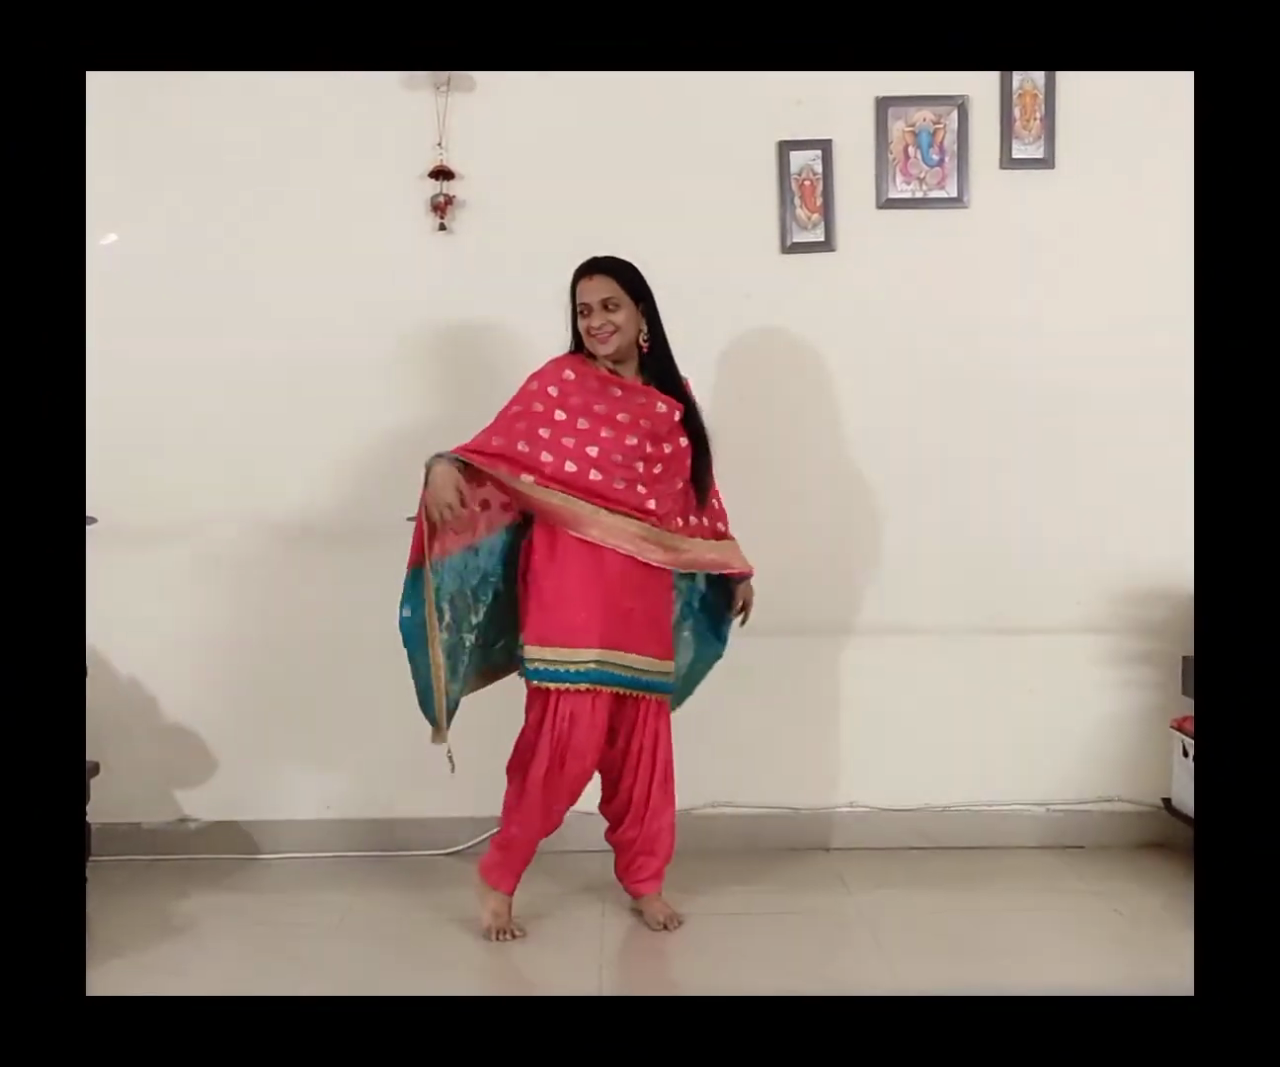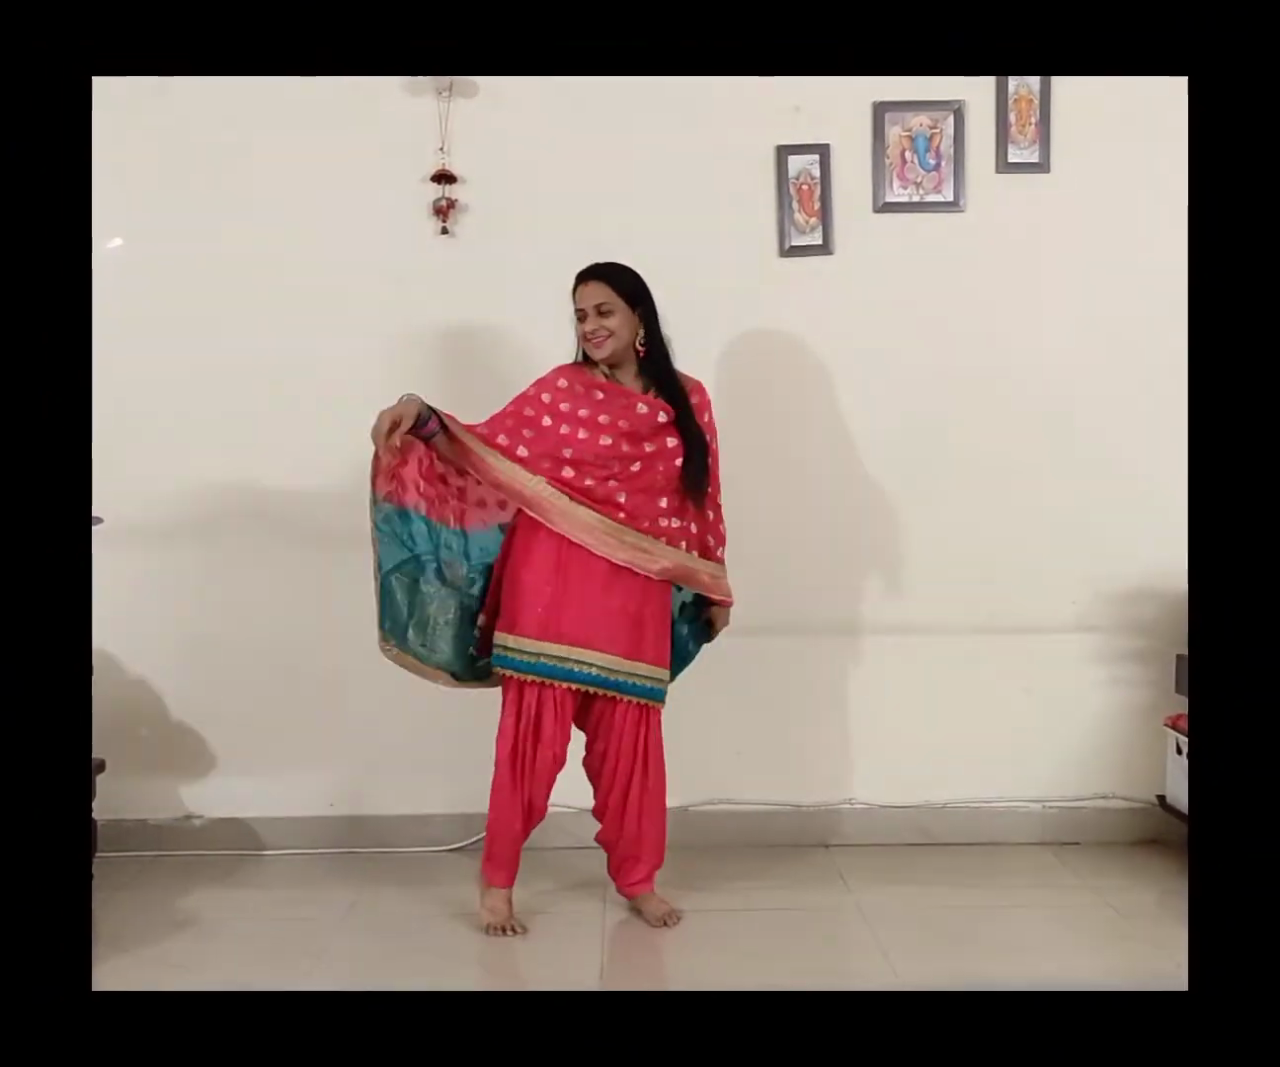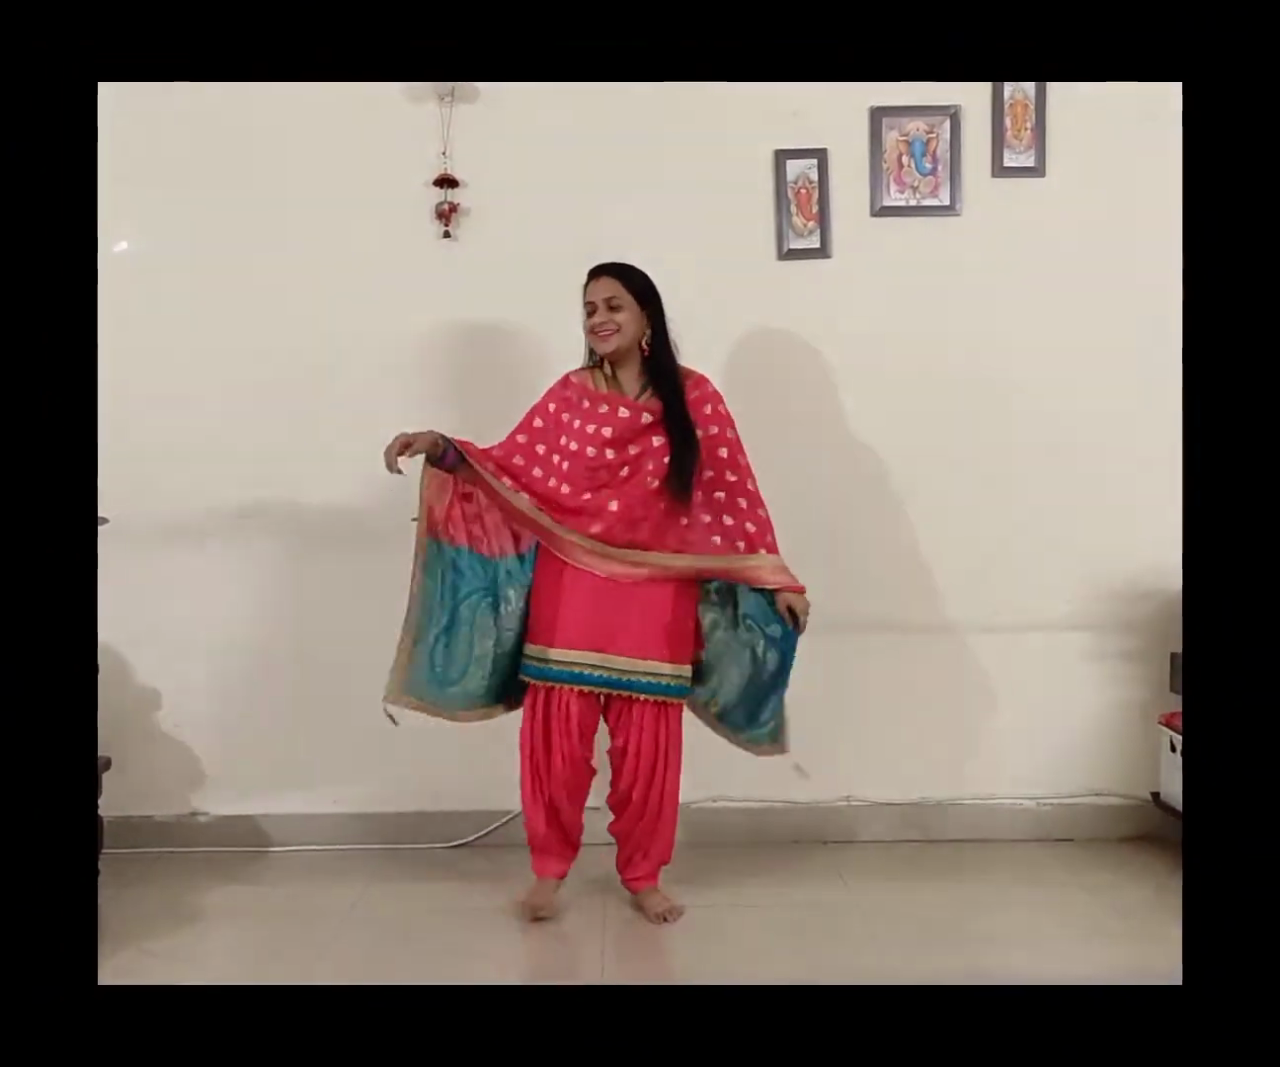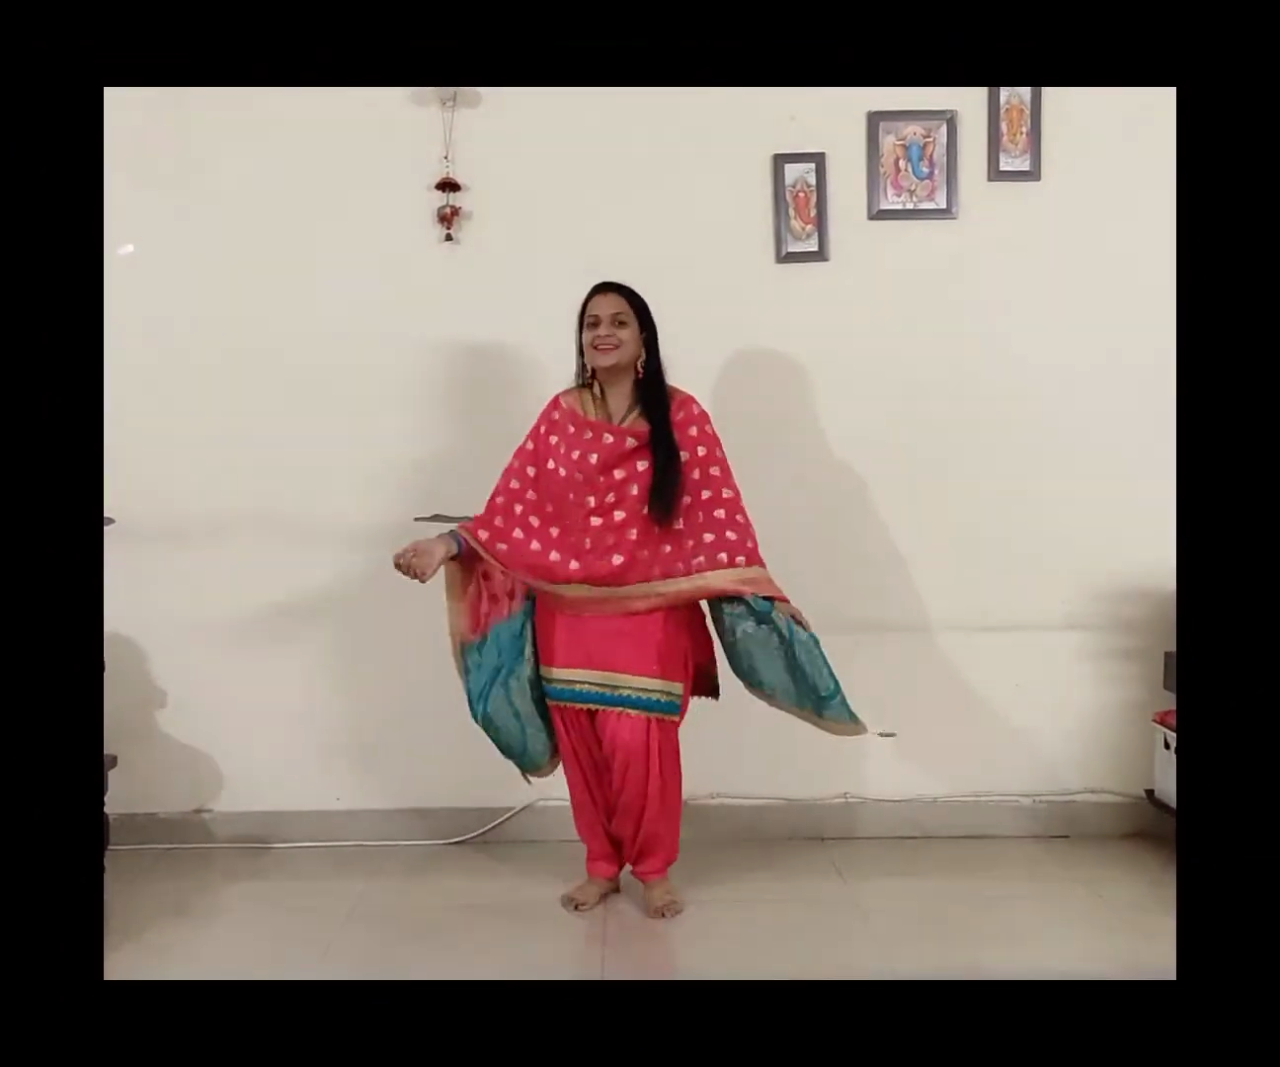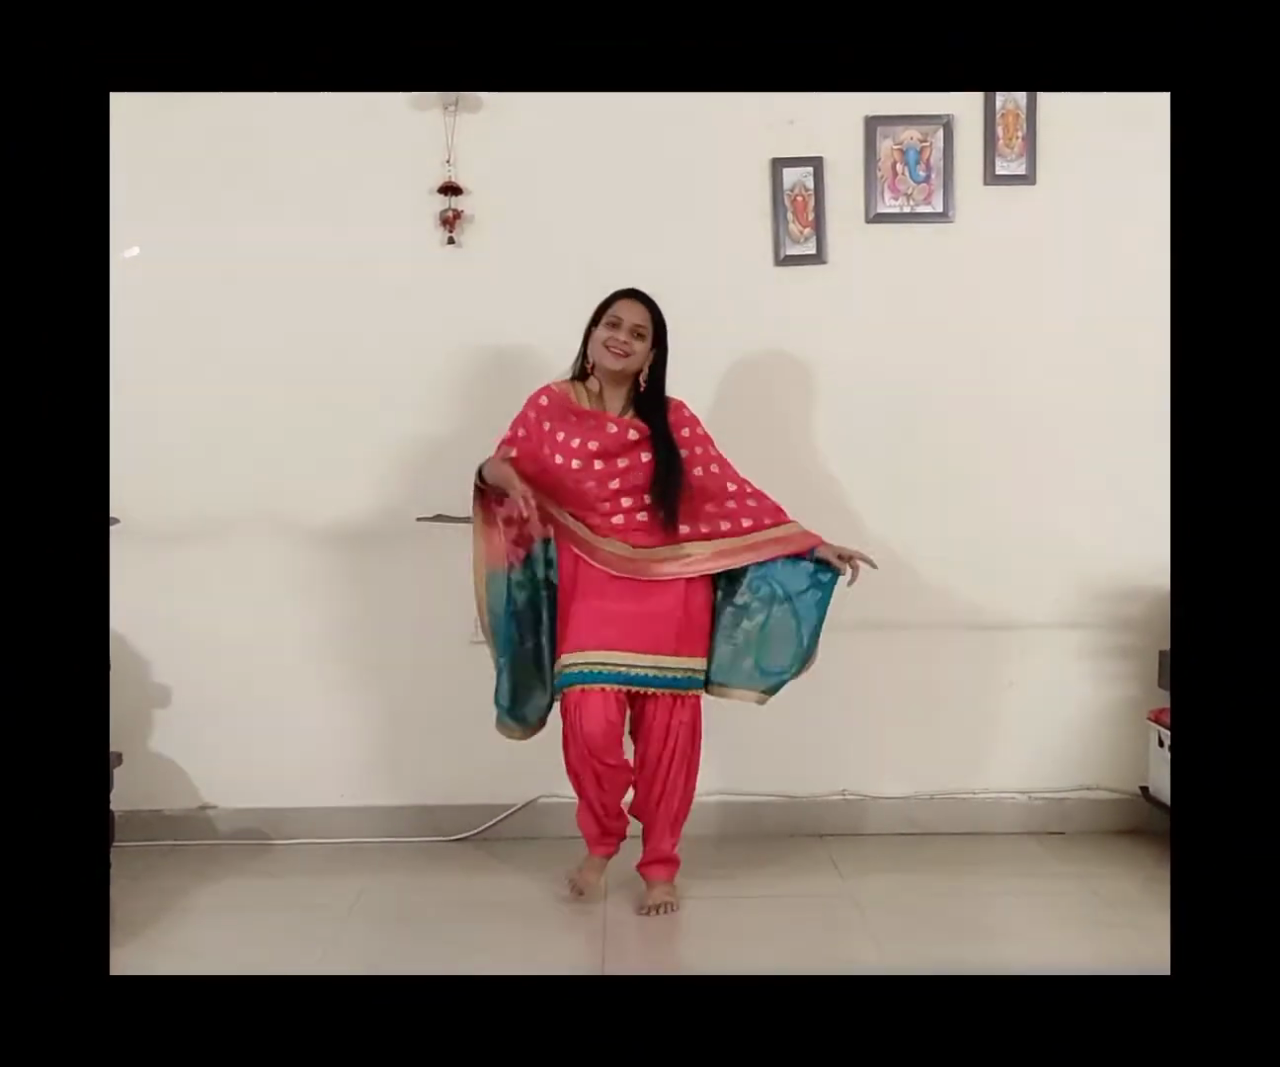
dt=0.3s
person 1, frame 1
left shoulder: (674, 395)
right shoulder: (561, 381)
left elbow: (694, 492)
right elbow: (494, 455)
left wrist: (733, 567)
right wrist: (443, 468)
left hip: (644, 590)
right hip: (571, 583)
left knee: (642, 741)
right knee: (566, 735)
left ankle: (645, 881)
right ankle: (499, 880)
person 1, frame 2
left shoulder: (686, 399)
right shoulder: (561, 387)
left elbow: (699, 498)
right elbow: (483, 450)
left wrist: (714, 588)
right wrist: (420, 417)
left hip: (636, 595)
right hip: (552, 585)
left knee: (631, 742)
right knee: (532, 739)
left ankle: (638, 878)
right ankle: (497, 881)
person 1, frame 3
left shoulder: (694, 395)
right shoulder: (569, 394)
left elbow: (733, 491)
right elbow: (509, 468)
left wrist: (777, 579)
right wrist: (438, 448)
left hip: (658, 595)
right hip: (573, 591)
left knee: (648, 740)
right knee: (556, 734)
left ankle: (643, 875)
right ankle: (548, 869)
person 1, frame 4
left shoulder: (681, 415)
right shoulder: (559, 415)
left elbow: (717, 510)
right elbow: (514, 509)
left wrist: (766, 590)
right wrist: (446, 547)
left hip: (652, 610)
right hip: (571, 610)
left knee: (640, 745)
right knee: (583, 746)
left ankle: (654, 870)
right ankle: (603, 865)
person 1, frame 5
left shoulder: (671, 419)
right shoulder: (550, 405)
left elbow: (730, 493)
right elbow: (510, 468)
left wrist: (813, 543)
right wrist: (494, 474)
left hip: (672, 597)
right hip: (594, 596)
left knee: (668, 736)
right knee: (590, 727)
left ankle: (660, 867)
right ankle: (600, 844)
